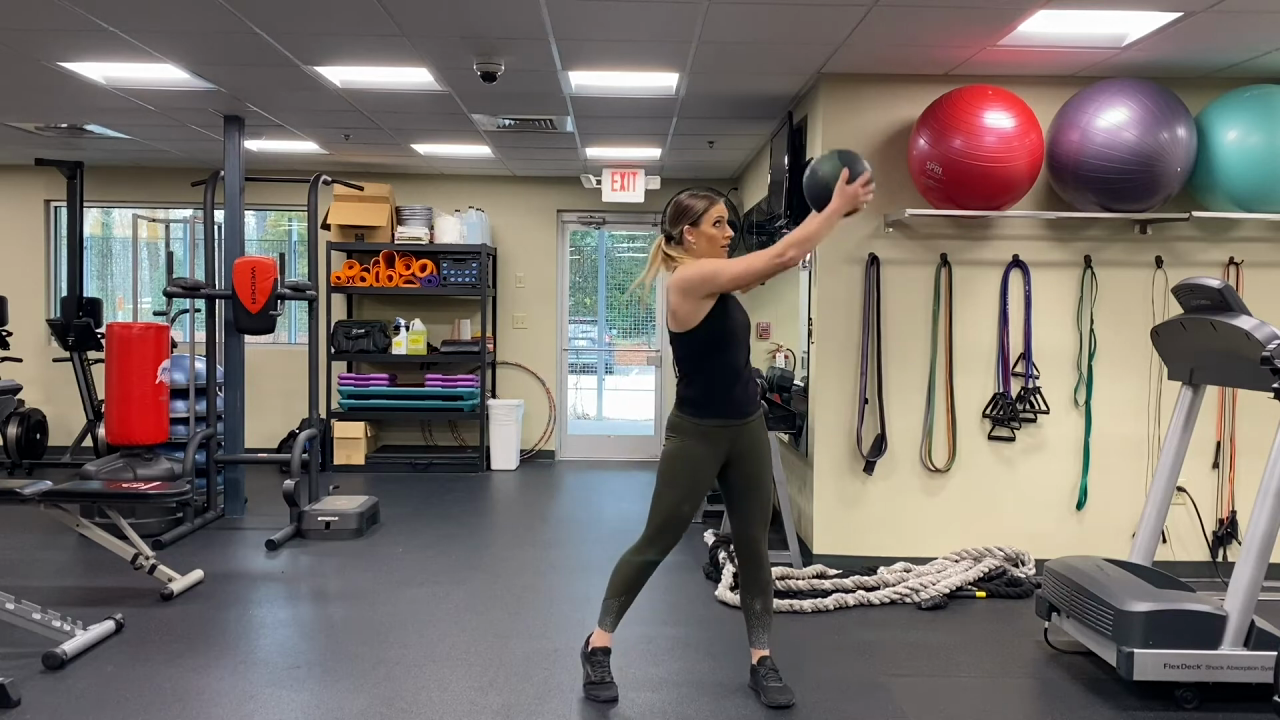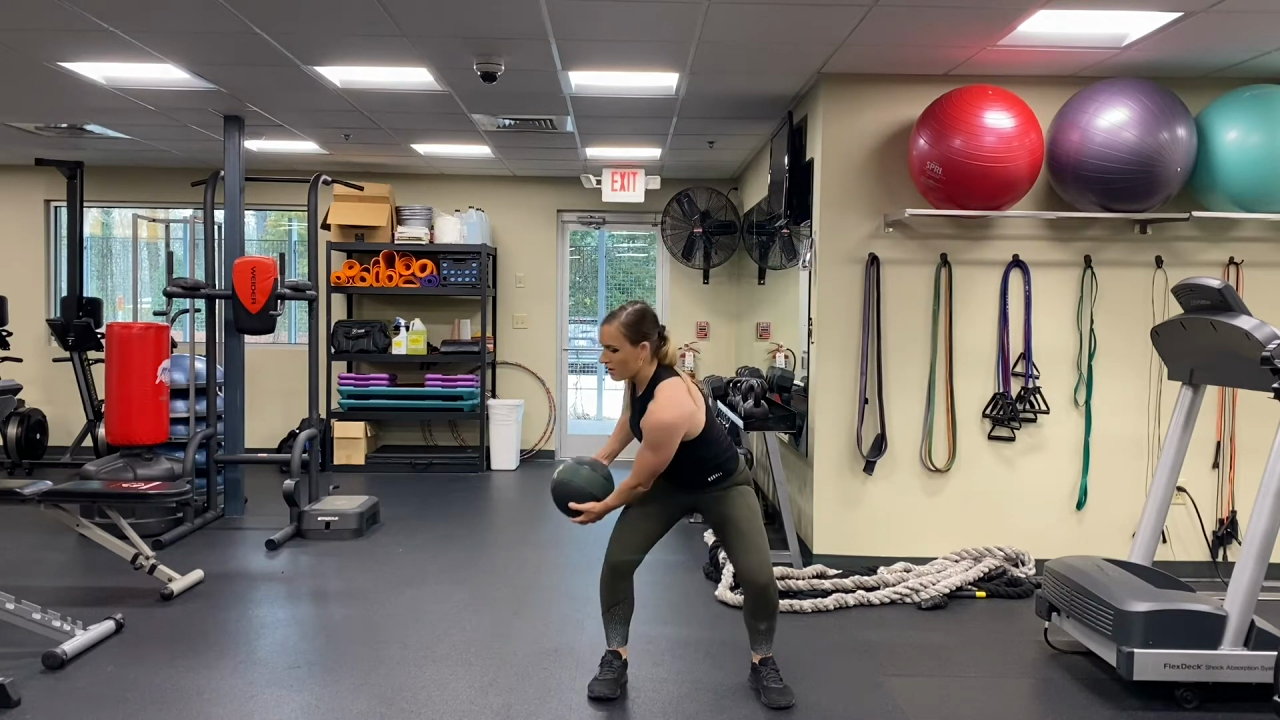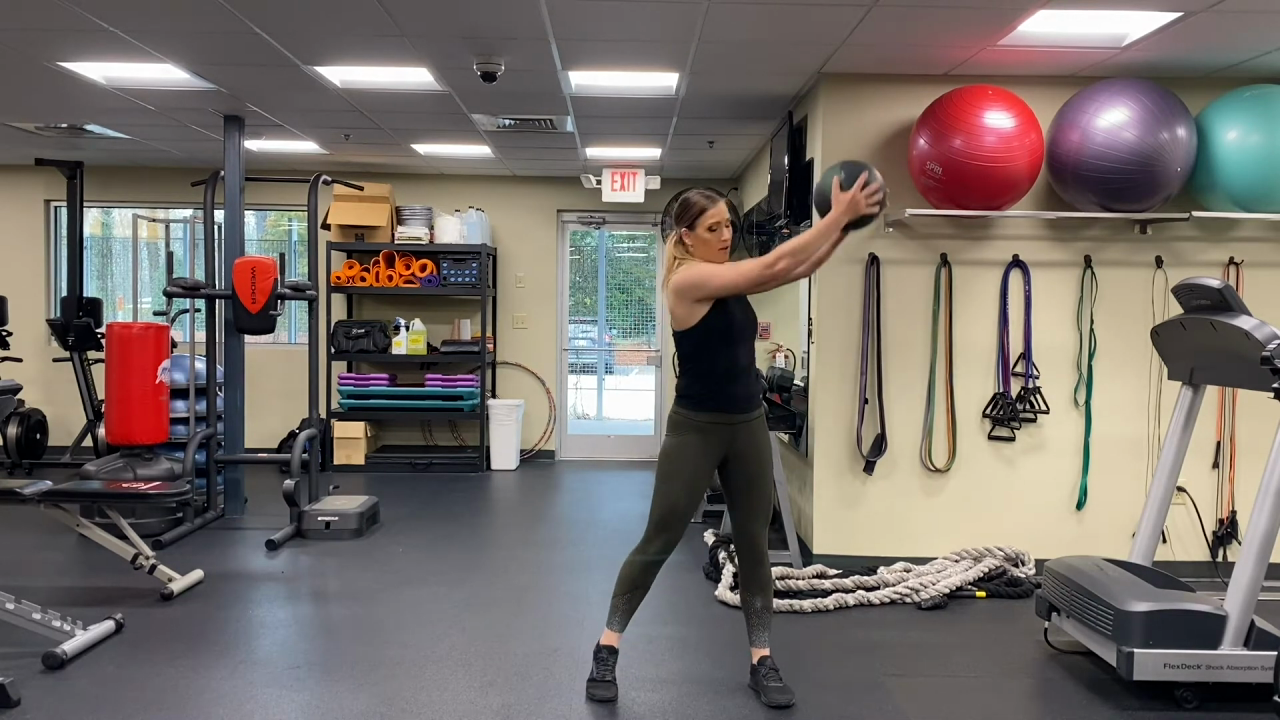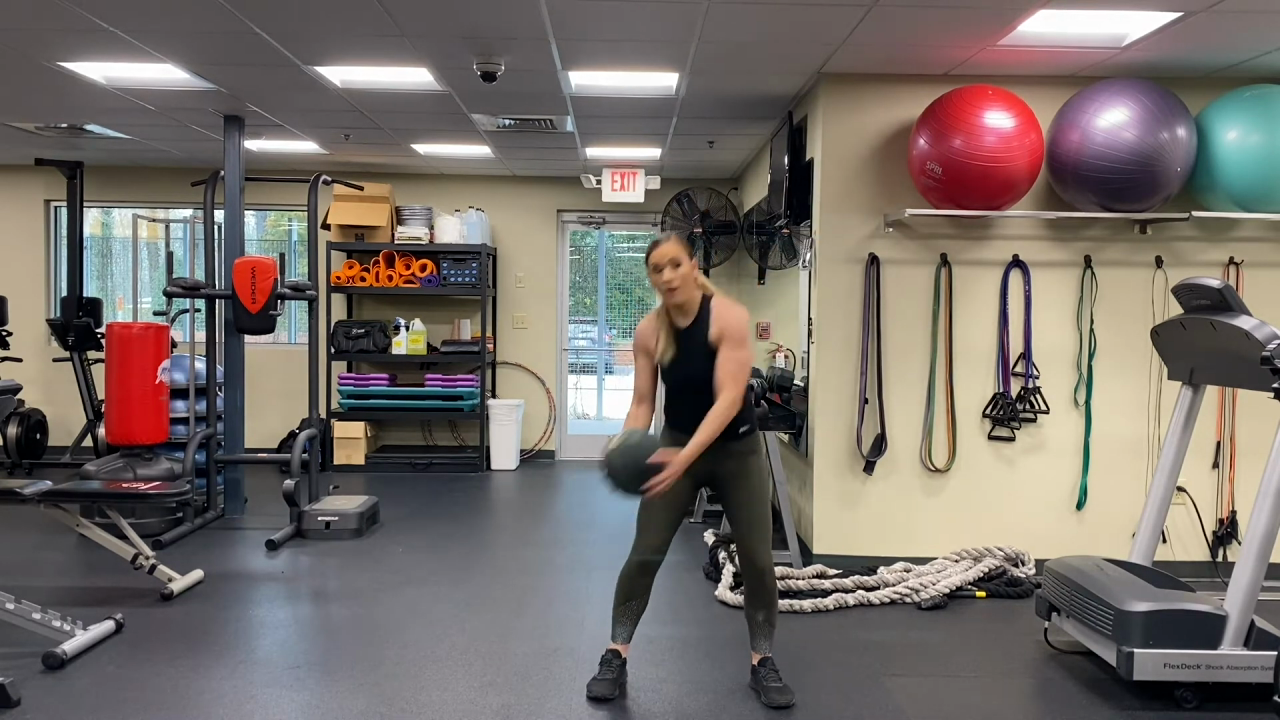
dt=1s
person 1, frame 1
left shoulder: (714, 275)
right shoulder: (691, 279)
left elbow: (779, 257)
right elbow: (781, 255)
left wrist: (834, 210)
right wrist: (837, 207)
left hip: (747, 428)
right hip: (697, 434)
left knee: (754, 546)
right knee: (656, 544)
left ankle: (761, 658)
right ankle: (597, 644)
person 1, frame 2
left shoulder: (669, 408)
right shoulder: (637, 376)
left elbow: (641, 479)
left wrist: (602, 509)
right wrist: (597, 462)
left hip: (721, 486)
right hip: (668, 484)
left knee: (758, 578)
right knee: (618, 561)
left ankle: (763, 662)
right ankle: (616, 657)
person 1, frame 3
left shoulder: (735, 271)
right shoulder: (688, 279)
left elbow: (795, 265)
right elbow: (765, 271)
left wrist: (841, 222)
right wrist: (836, 216)
left hip: (748, 426)
right hip: (695, 429)
left knee: (753, 543)
right knee: (658, 542)
left ankle: (762, 660)
right ankle: (607, 647)
person 1, frame 4
left shoulder: (728, 316)
right shoulder: (650, 331)
left elbow: (728, 402)
right elbow: (643, 401)
left wrist: (686, 457)
left hip: (738, 449)
right hip: (680, 443)
left knee: (757, 560)
right knee: (646, 553)
left ankle: (763, 661)
right ankle: (615, 655)
